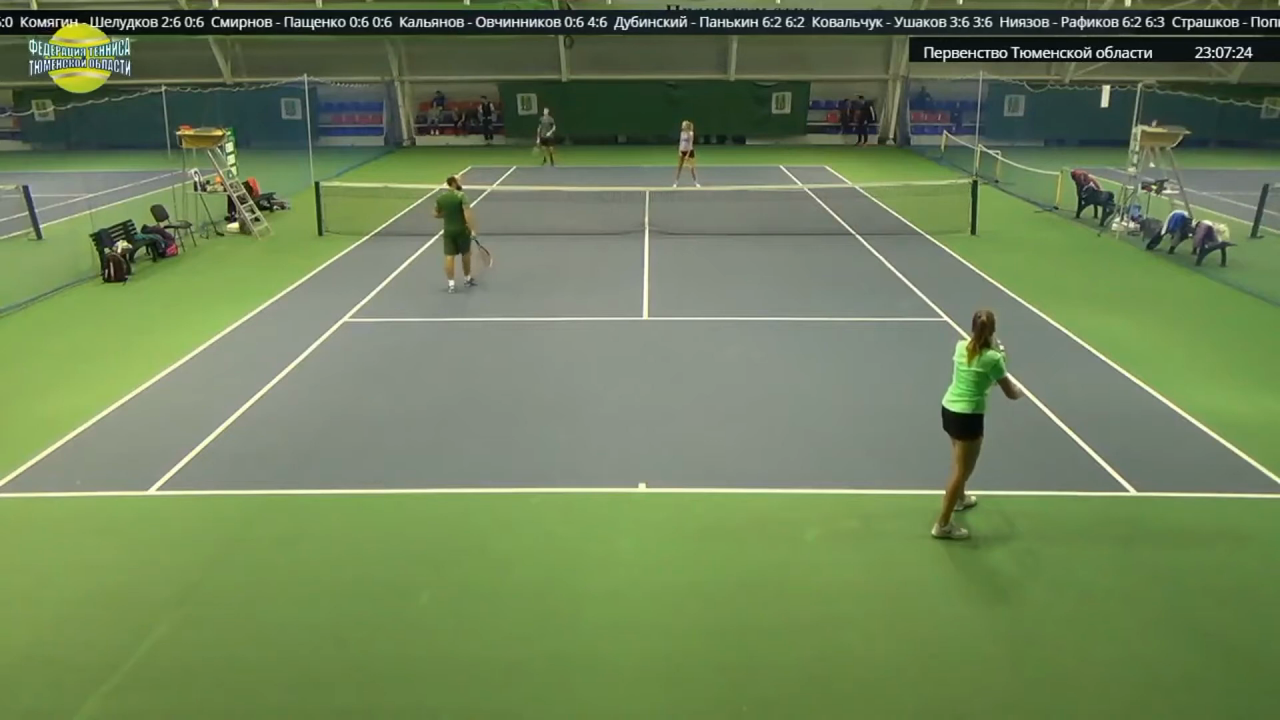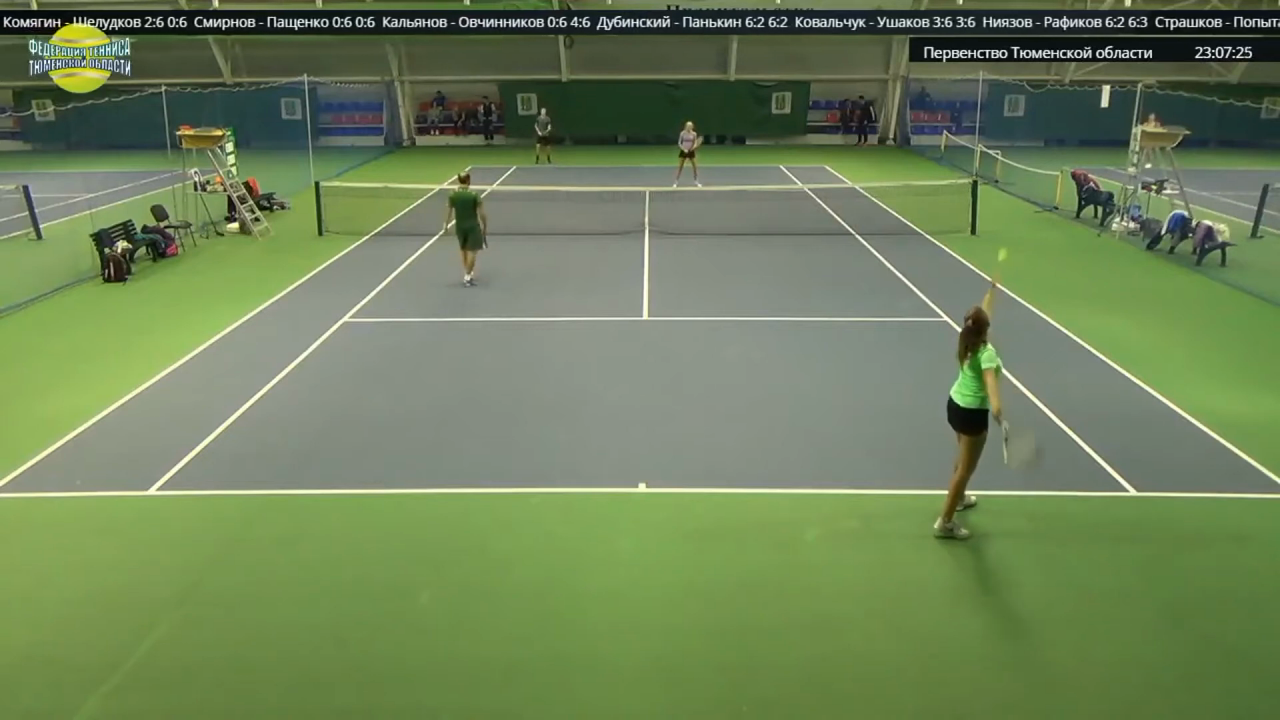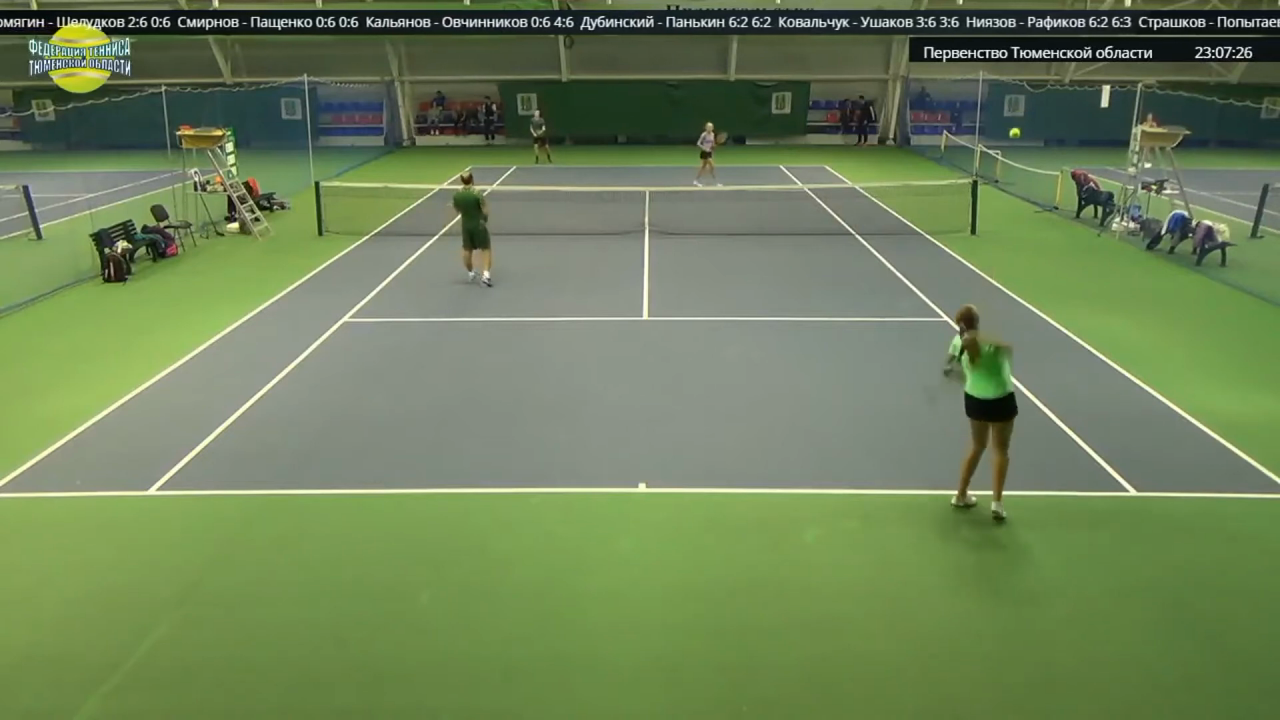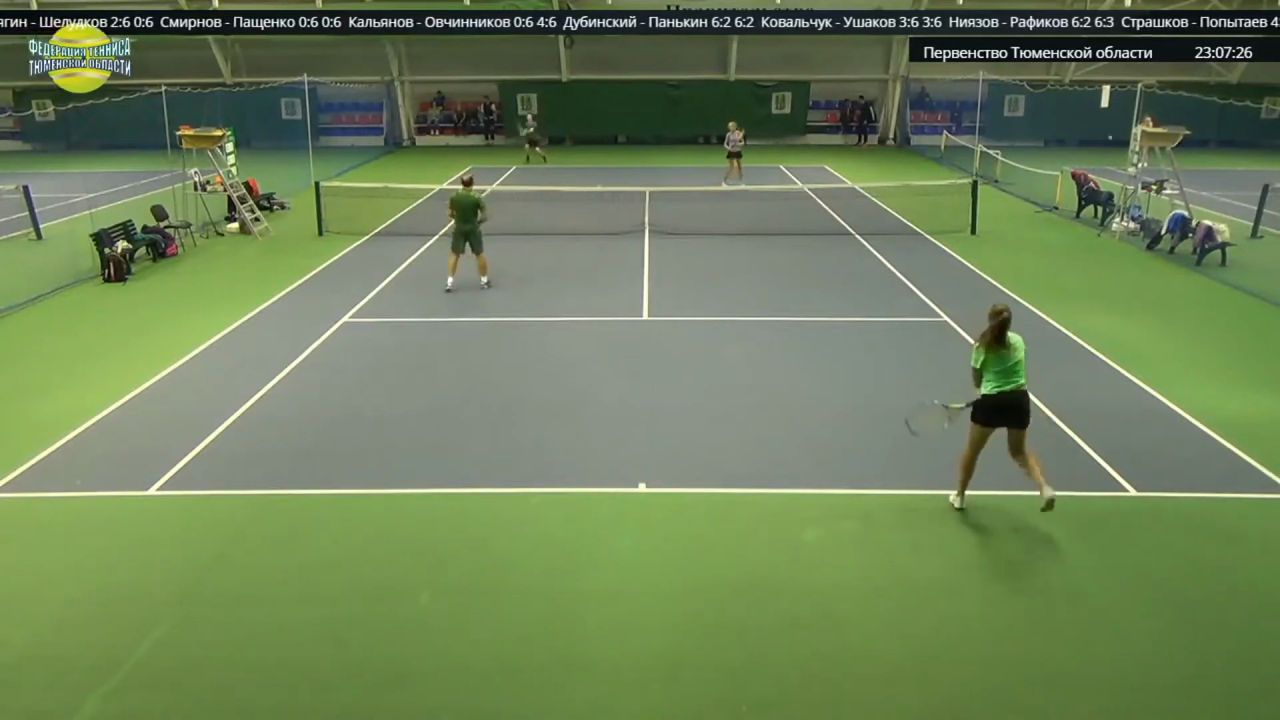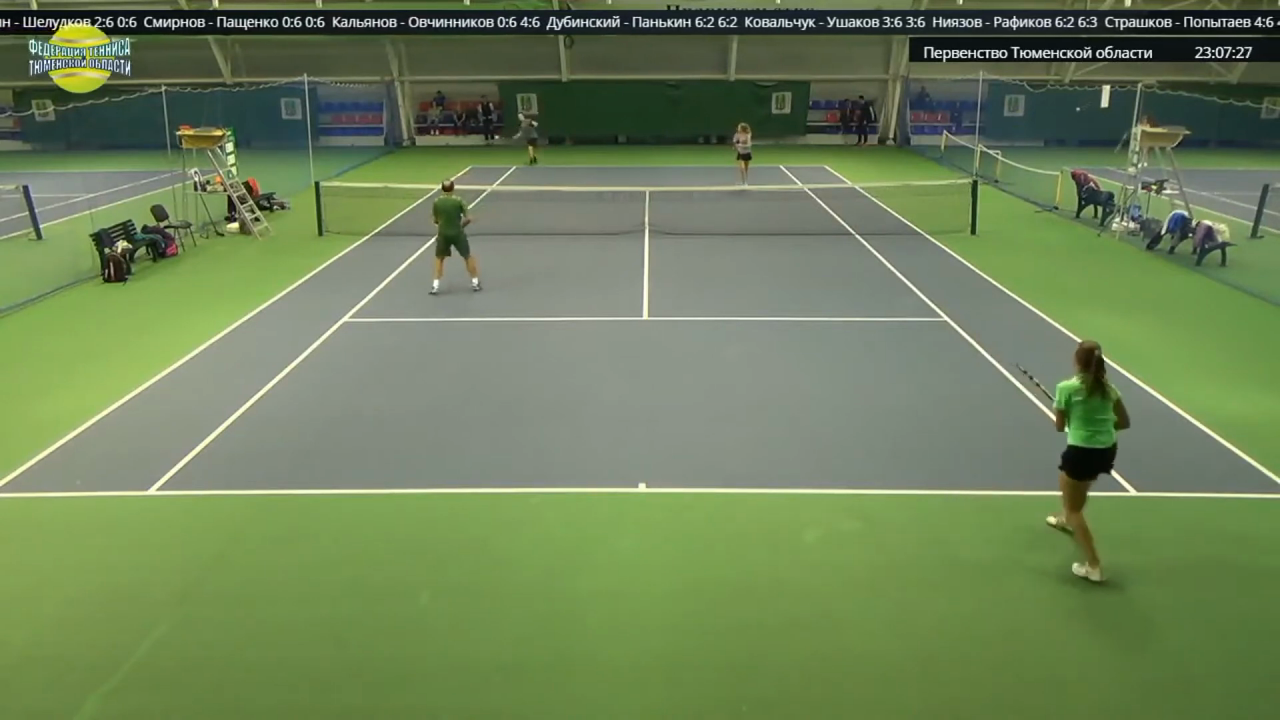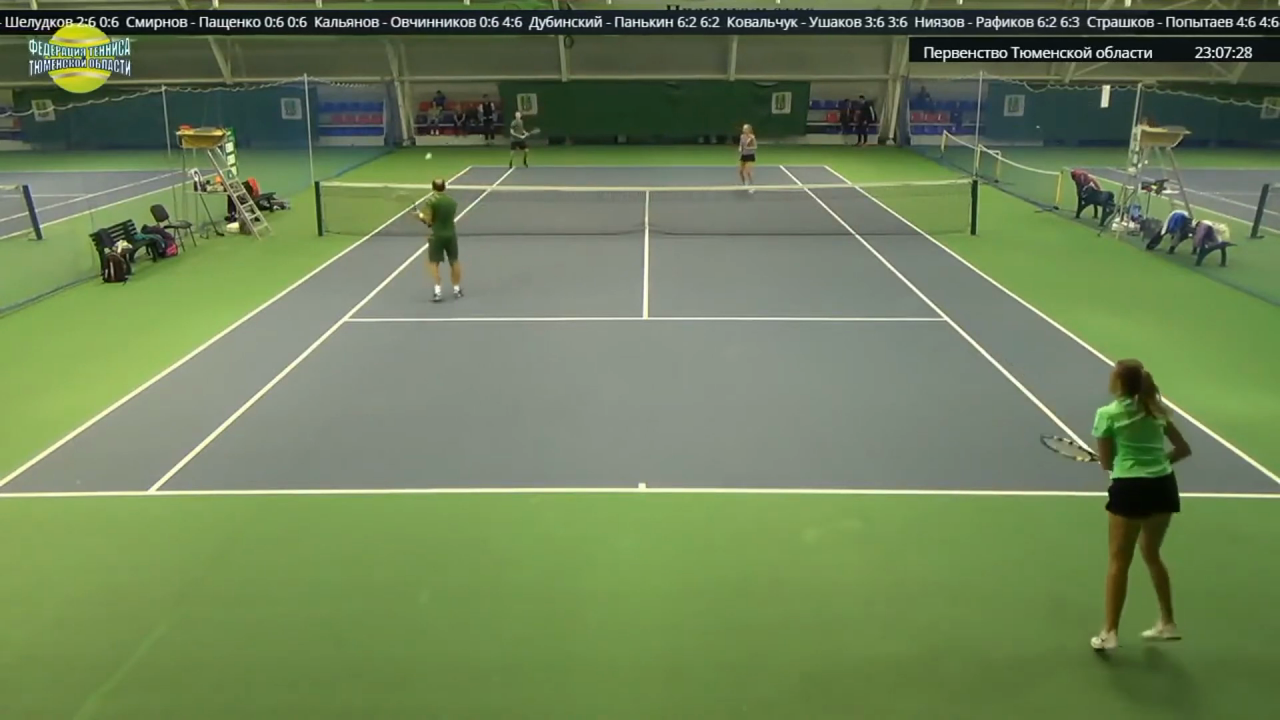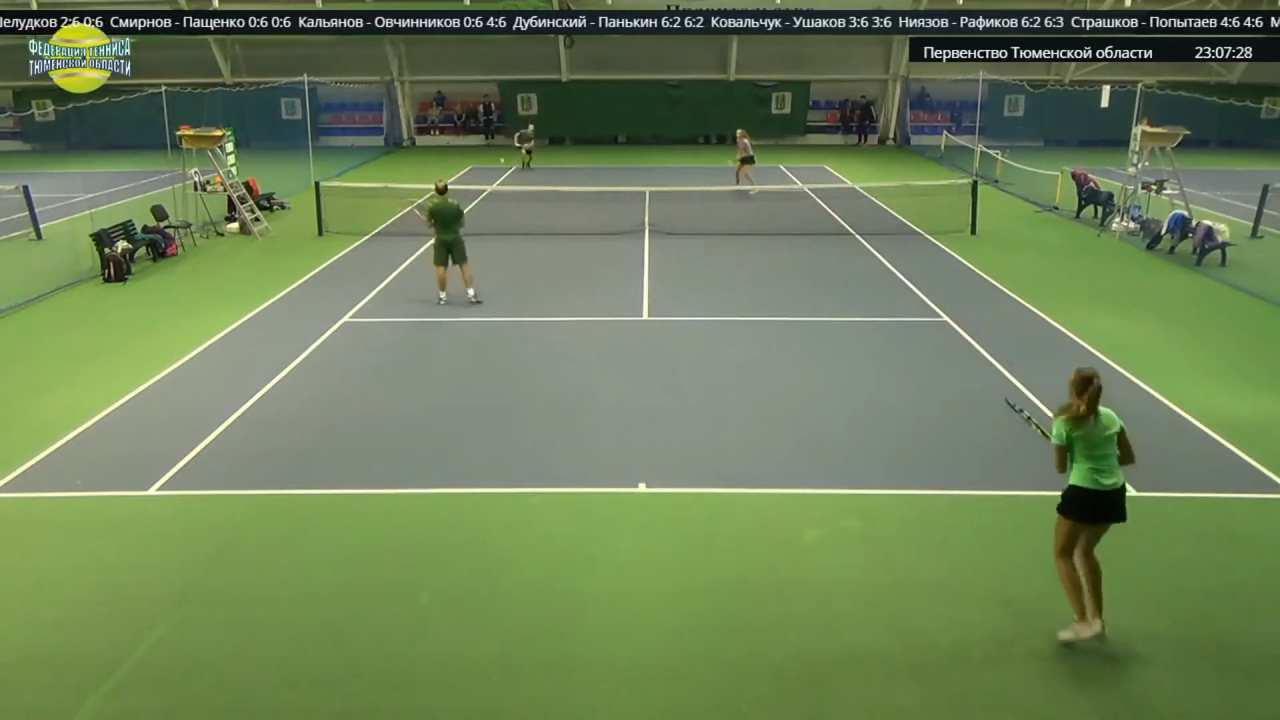
dt=0.7s
person 1, frame 1
left shoulder: (961, 347)
right shoulder: (992, 358)
right elbow: (1010, 393)
right wrist: (1020, 391)
left hip: (948, 410)
right hip: (967, 417)
left knee: (959, 459)
right knee: (962, 471)
left ankle: (959, 498)
right ankle: (943, 525)
person 1, frame 2
left shoulder: (966, 340)
right shoulder: (987, 352)
left elbow: (982, 313)
right elbow: (990, 381)
left wrist: (991, 291)
right wrist: (995, 405)
left hip: (955, 404)
right hip: (973, 413)
left knee: (963, 457)
right knee: (966, 467)
left ankle: (959, 498)
right ankle: (945, 522)
person 1, frame 3
left shoulder: (960, 342)
right shoulder: (983, 343)
left elbow: (952, 359)
right elbow: (1007, 350)
right wrist: (986, 341)
left hip: (975, 399)
right hip: (1003, 401)
left knee: (976, 447)
right knee: (1000, 452)
left ankle: (961, 495)
right ankle: (997, 502)
person 1, frame 4
left shoulder: (982, 346)
right shoulder: (1018, 341)
left elbow: (977, 381)
left wrist: (986, 390)
left hip: (992, 402)
right hip: (1019, 399)
left knee: (972, 450)
right knee: (1020, 452)
left ankle: (960, 496)
right ankle: (1043, 487)
person 1, frame 5
left shoulder: (1066, 388)
right shoulder: (1109, 387)
left elbow: (1060, 426)
right elbow: (1125, 423)
left hip: (1081, 453)
right hip: (1107, 451)
left knee: (1074, 508)
right knee: (1076, 493)
left ankle: (1093, 567)
right ankle: (1067, 520)
person 1, frame 6
left shoulder: (1107, 414)
right shoulder: (1156, 411)
left elbow: (1106, 463)
right elbow: (1183, 450)
left hip: (1129, 488)
right hip: (1164, 486)
left knee: (1119, 561)
right knee: (1151, 555)
left ankle: (1110, 632)
right ankle: (1167, 623)
person 1, frame 7
left shoulder: (1064, 422)
right shoulder: (1111, 417)
left elbow: (1061, 468)
right elbow: (1128, 458)
left hip: (1083, 494)
right hip: (1115, 495)
left knee: (1063, 555)
right knee: (1085, 549)
left ankle: (1083, 621)
right ankle: (1095, 617)
